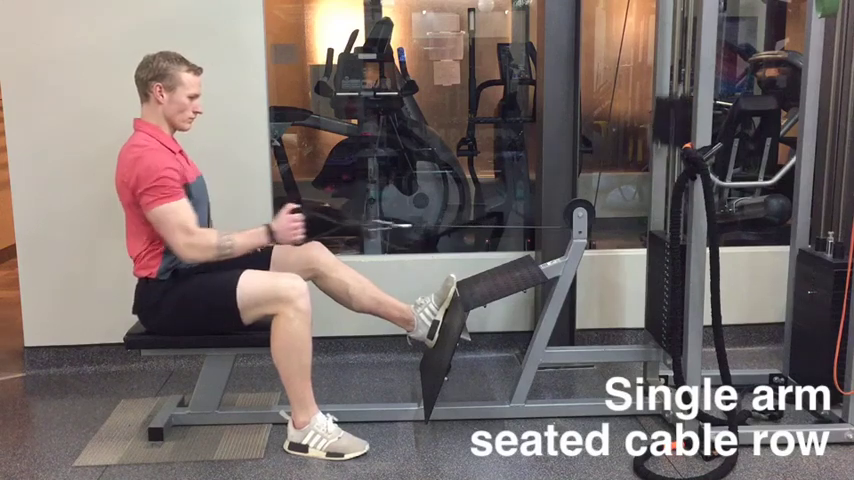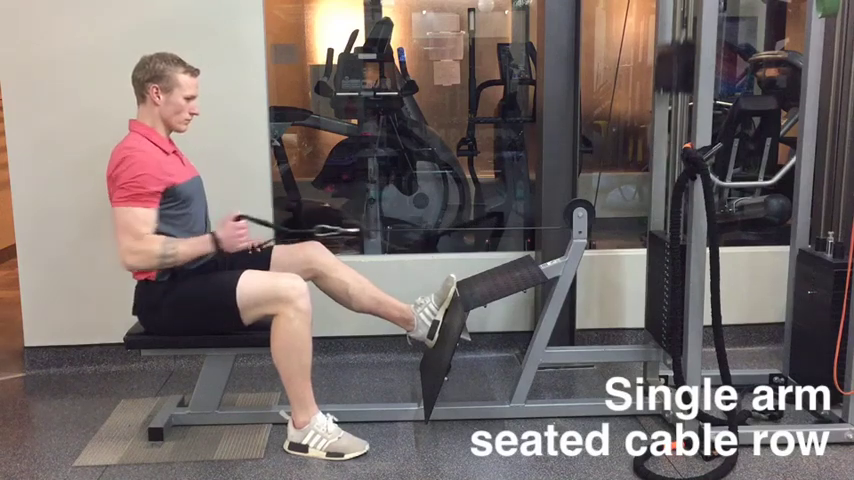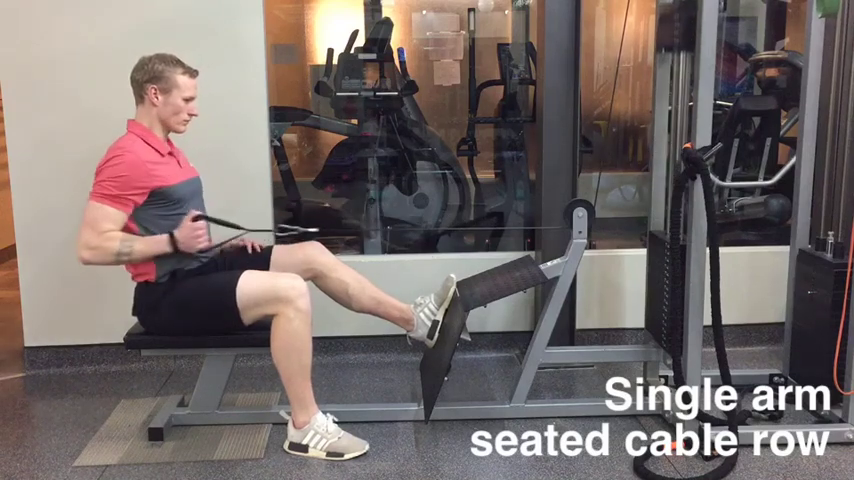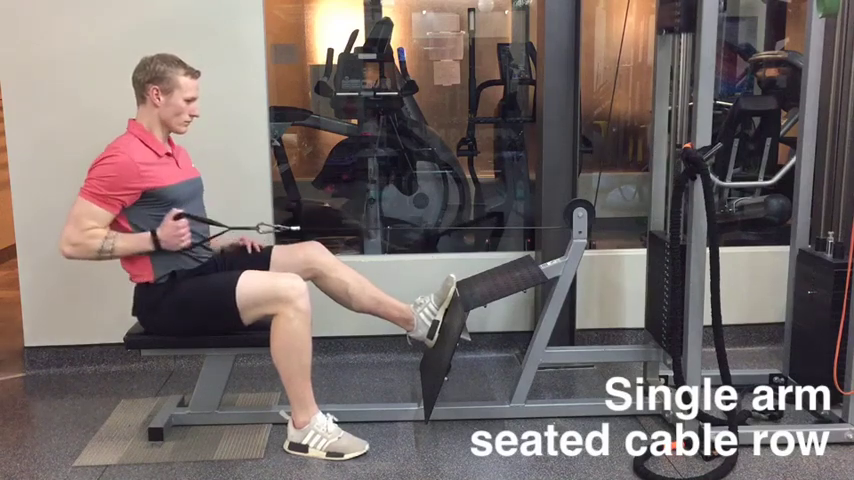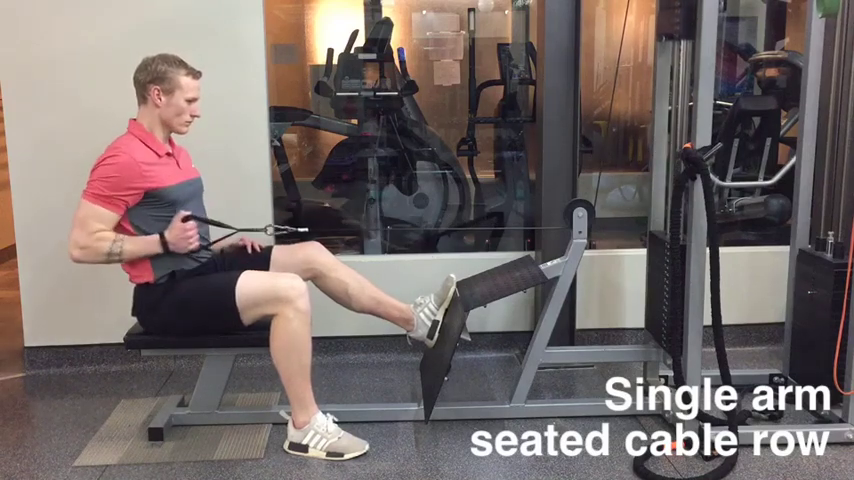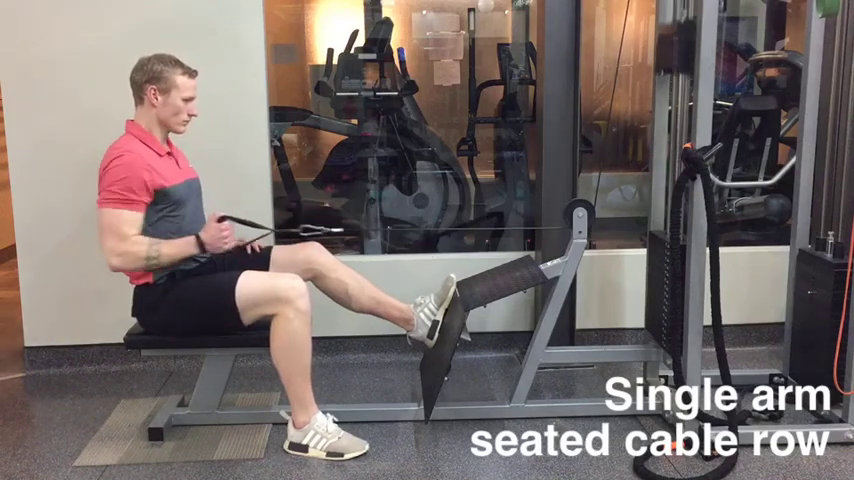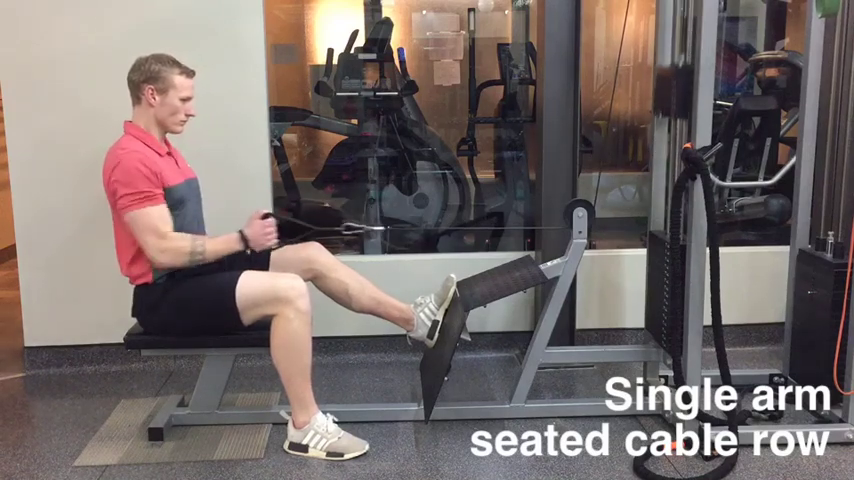
dt=0.2s
person 1, frame 1
left shoulder: (161, 146)
right shoulder: (147, 156)
right elbow: (190, 247)
left wrist: (242, 241)
right wrist: (268, 234)
left hip: (193, 274)
right hip: (168, 293)
left knee: (312, 255)
right knee: (290, 292)
left ankle: (415, 320)
right ankle: (305, 427)
person 1, frame 2
left shoulder: (161, 148)
right shoulder: (137, 158)
right elbow: (135, 252)
left wrist: (223, 241)
right wrist: (215, 242)
left hip: (199, 270)
right hip: (167, 294)
left knee: (312, 255)
right knee: (290, 292)
left ankle: (415, 321)
right ankle: (305, 427)
person 1, frame 3
left shoulder: (165, 149)
right shoulder: (128, 159)
right elbow: (91, 246)
left wrist: (223, 245)
right wrist: (173, 241)
left hip: (201, 269)
right hip: (168, 294)
left knee: (311, 254)
right knee: (290, 292)
left ankle: (414, 321)
right ankle: (305, 426)
person 1, frame 4
left shoulder: (171, 150)
right shoulder: (123, 160)
right elbow: (74, 240)
left wrist: (223, 244)
right wrist: (156, 239)
left hip: (201, 269)
right hip: (167, 295)
left knee: (311, 255)
right knee: (289, 291)
left ankle: (414, 320)
right ankle: (304, 426)
person 1, frame 5
left shoulder: (171, 150)
right shoulder: (125, 160)
right elbow: (83, 245)
left wrist: (223, 245)
right wrist: (165, 242)
left hip: (199, 268)
right hip: (166, 294)
left knee: (310, 254)
right knee: (289, 290)
left ankle: (415, 320)
right ankle: (305, 426)
person 1, frame 6
left shoulder: (165, 149)
right shoulder: (128, 160)
right elbow: (120, 254)
left wrist: (216, 242)
right wrist: (200, 243)
left hip: (196, 270)
right hip: (166, 295)
left knee: (311, 255)
right knee: (290, 292)
left ankle: (415, 321)
right ankle: (305, 426)
person 1, frame 7
left shoulder: (160, 149)
right shoulder: (131, 159)
right elbow: (163, 251)
left wrist: (233, 244)
right wrist: (243, 239)
left hip: (192, 273)
right hip: (166, 295)
left knee: (310, 255)
right knee: (290, 291)
left ankle: (416, 320)
right ankle: (305, 426)
